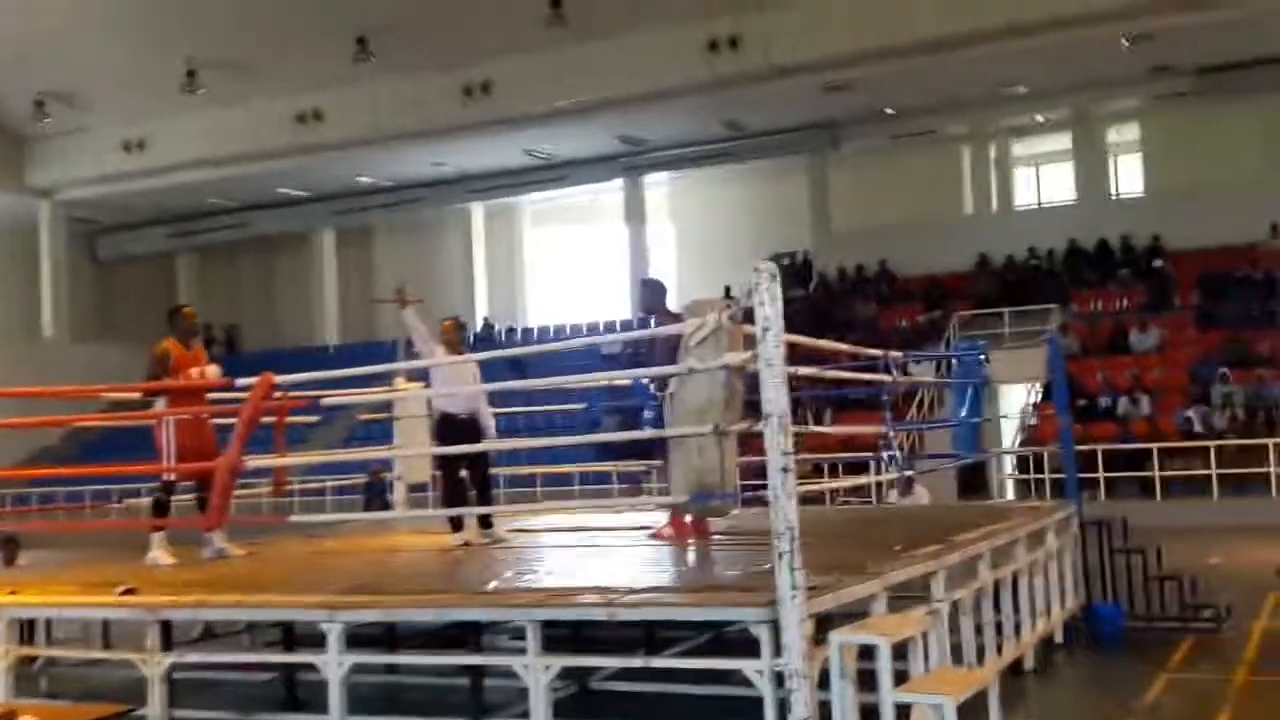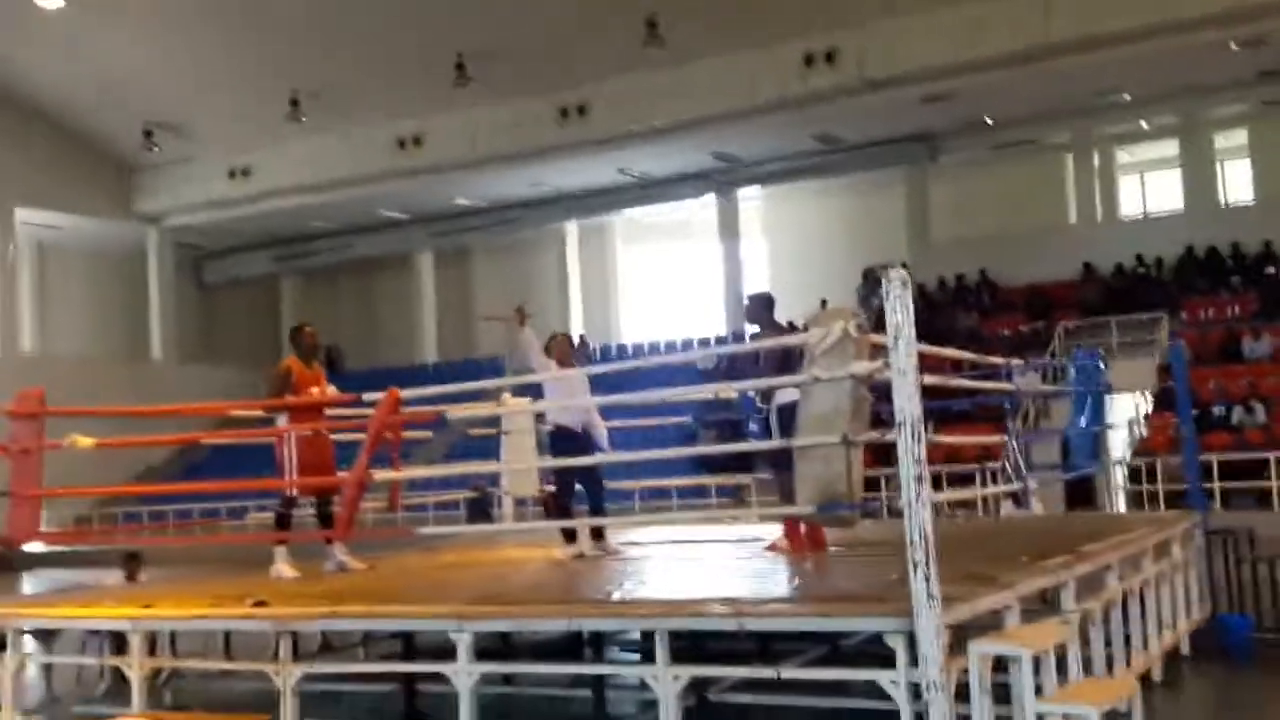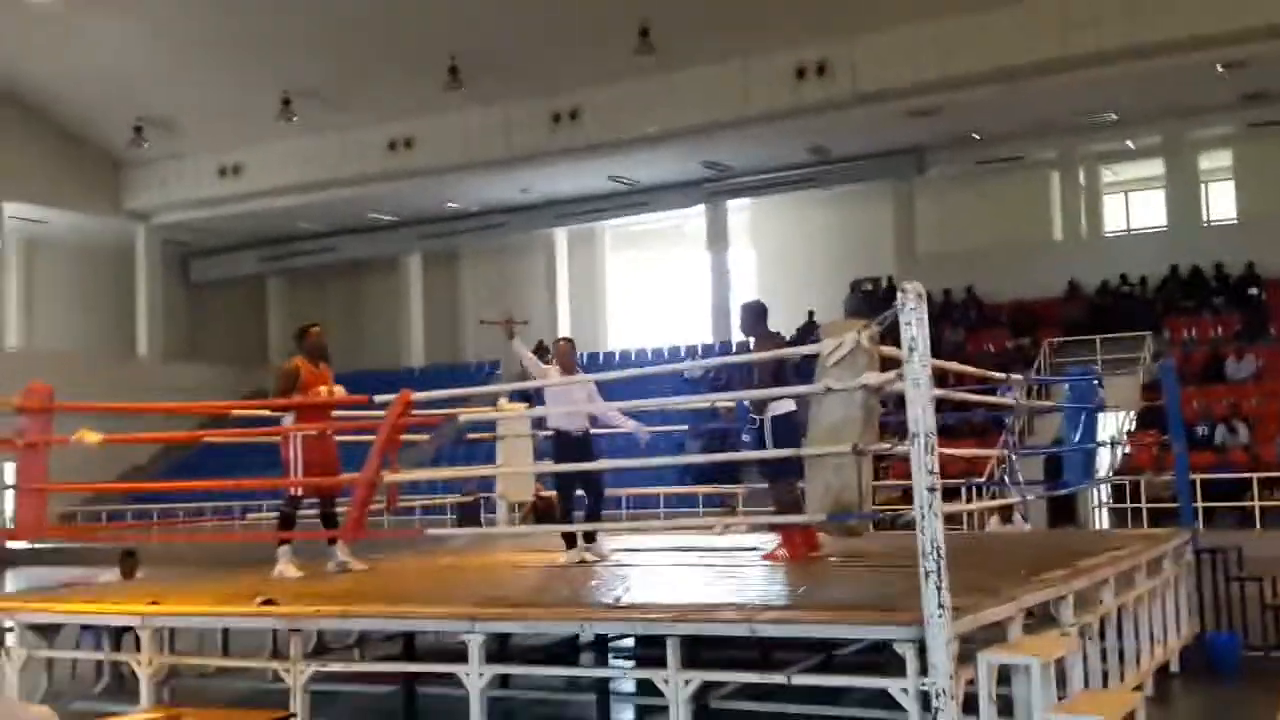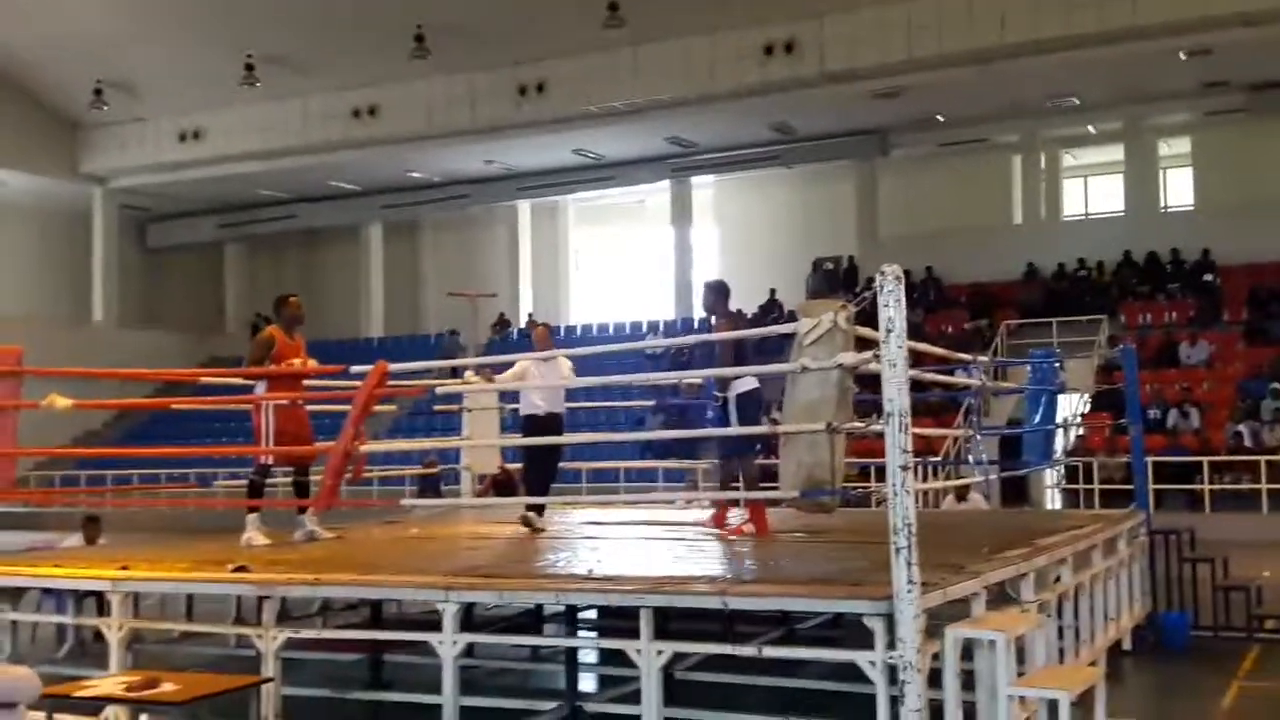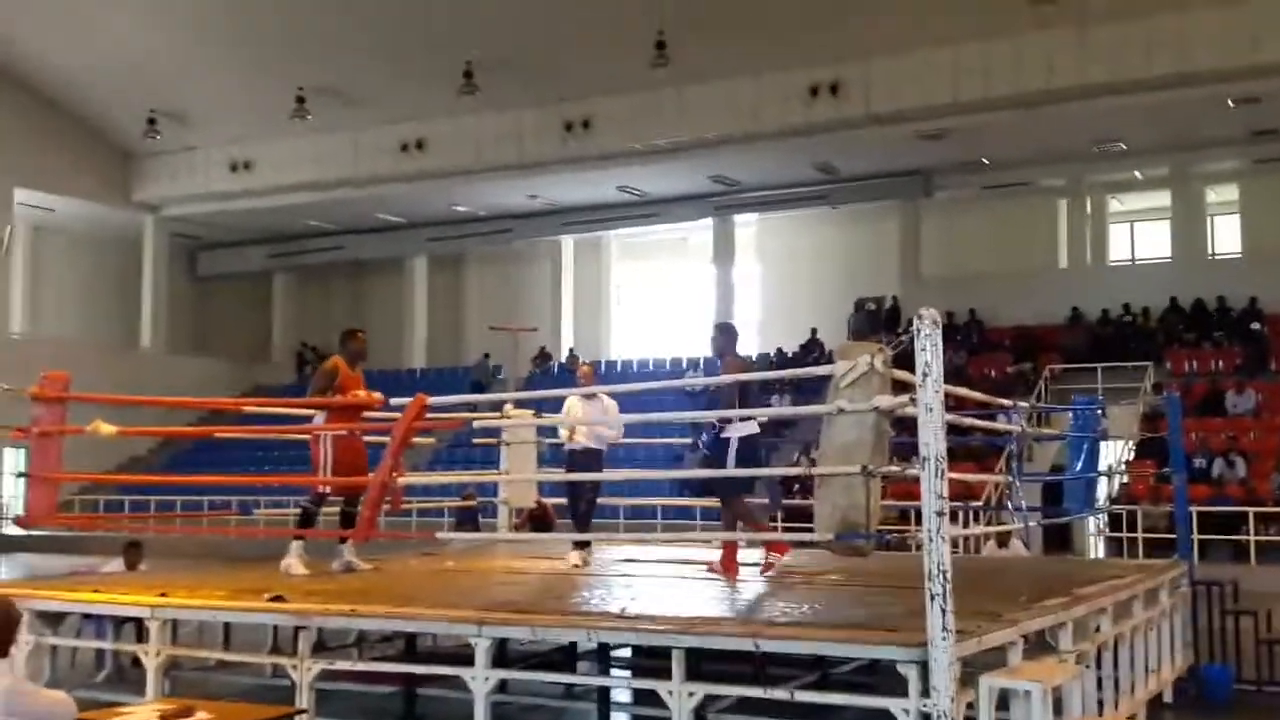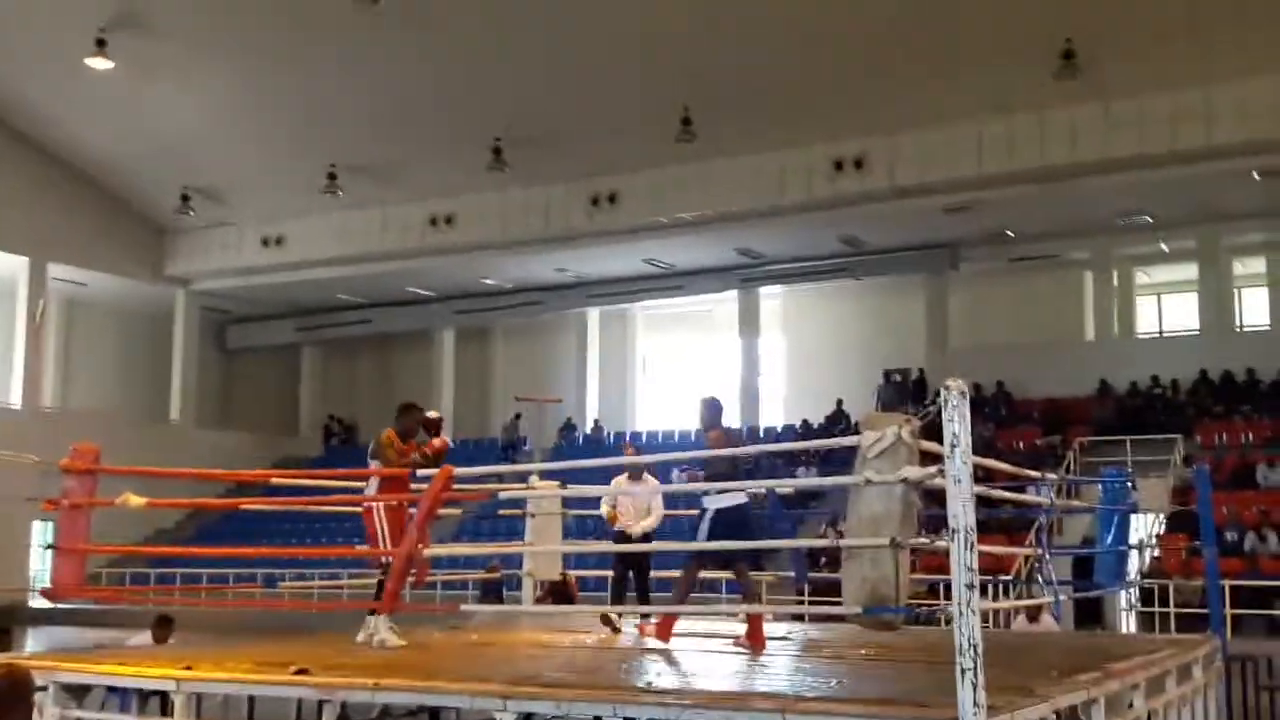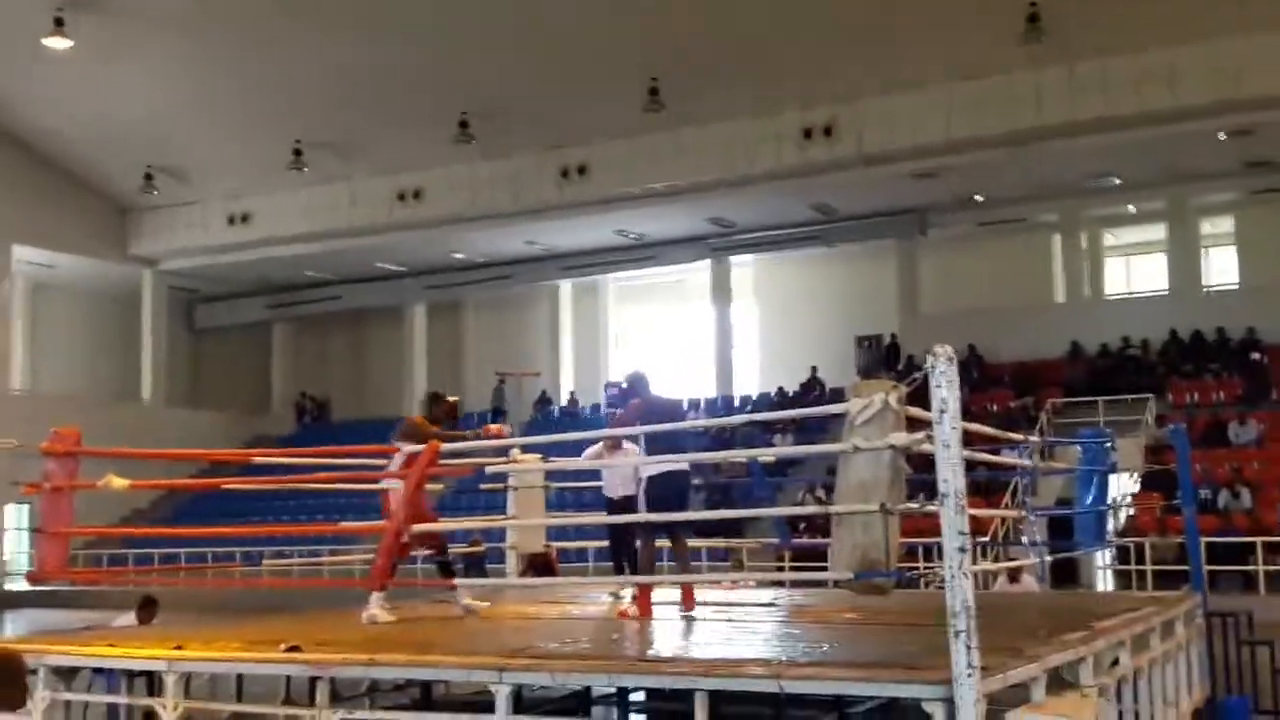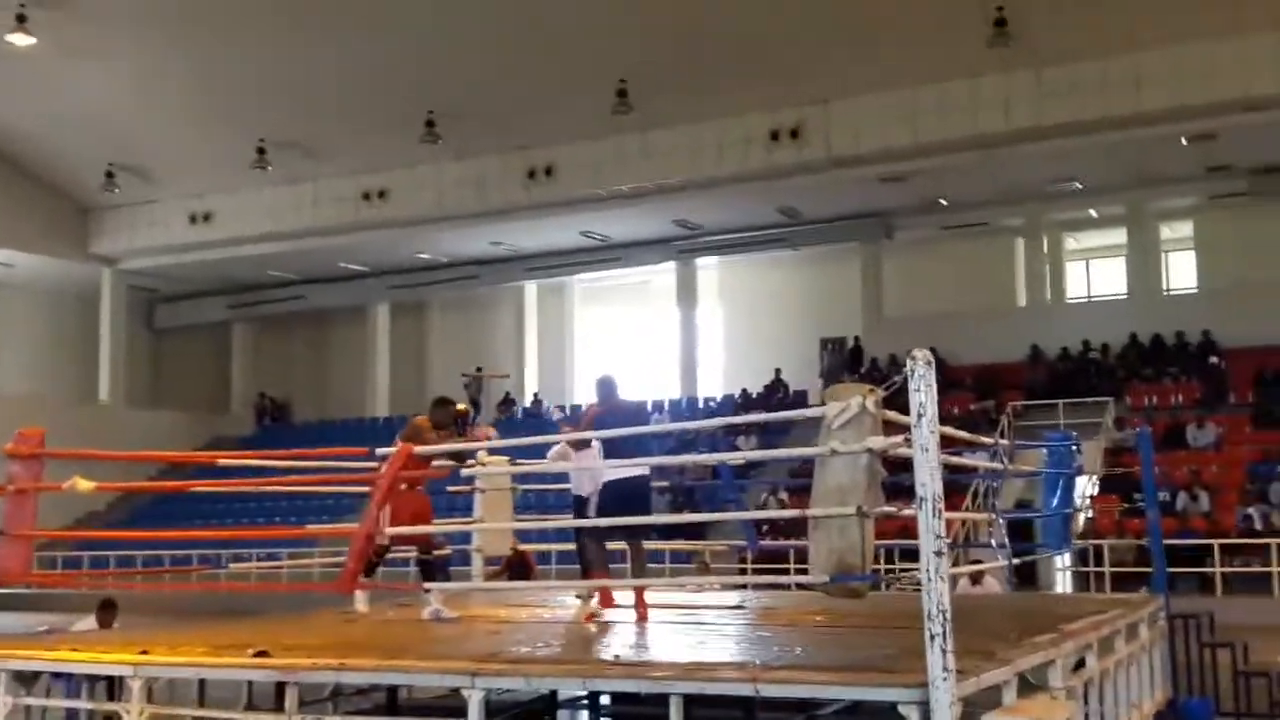
dt=0.5s
person 1, frame 1
left shoulder: (663, 324)
right shoulder: (674, 321)
left elbow: (663, 360)
left wrist: (657, 391)
left hip: (669, 393)
right hip: (668, 392)
left knee: (670, 453)
right knee: (668, 452)
left ankle: (678, 521)
right ankle: (697, 521)
person 1, frame 2
left shoulder: (766, 336)
right shoulder: (784, 332)
left elbow: (768, 375)
left wrist: (762, 402)
left hip: (779, 403)
right hip: (792, 399)
left knee: (783, 467)
right knee: (791, 466)
left ankle: (793, 532)
person 1, frame 3
left shoulder: (762, 344)
right shoulder: (776, 341)
left elbow: (763, 385)
left wrist: (754, 417)
left hip: (773, 415)
right hip: (786, 411)
left knee: (779, 480)
right knee: (788, 481)
left ankle: (792, 544)
right ankle: (806, 539)
person 1, frame 4
left shoulder: (723, 324)
right shoulder: (734, 320)
left elbow: (726, 365)
left wrist: (718, 397)
left hip: (737, 393)
right hip: (745, 391)
left knee: (742, 456)
right knee: (727, 454)
left ankle: (758, 520)
right ankle: (719, 515)
person 1, frame 5
left shoulder: (731, 363)
right shoulder: (737, 363)
left elbow: (730, 403)
left wrist: (714, 429)
right wrist: (717, 429)
left hip: (736, 437)
right hip: (737, 436)
left knee: (731, 498)
right knee: (727, 497)
left ankle: (775, 546)
right ankle: (727, 562)
person 1, frame 6
left shoulder: (714, 436)
right shoulder: (727, 435)
left elbow: (721, 471)
left wrist: (697, 477)
right wrist: (700, 475)
left hip: (720, 507)
right hip: (736, 505)
left knee: (691, 566)
right knee: (739, 568)
left ankle: (663, 628)
right ankle: (755, 635)
person 1, frame 7
left shoulder: (637, 405)
right shoulder: (673, 404)
left elbow: (616, 431)
left hip: (657, 474)
right hip: (680, 471)
left knee: (647, 536)
right knee: (677, 533)
left ankle: (643, 603)
right ankle: (687, 594)
person 1, frame 8
left shoulder: (597, 411)
right shoulder: (640, 409)
left hip: (613, 480)
right hip: (640, 477)
left knee: (594, 537)
right knee: (635, 541)
left ankle: (604, 595)
right ankle: (640, 603)
person 2, frame 1
left shoulder: (200, 350)
right shoulder: (164, 350)
left wrist: (211, 379)
right wrist: (179, 382)
left hip: (199, 417)
right hip: (173, 418)
left knee: (207, 477)
right knee: (169, 480)
left ankle: (215, 540)
right ankle: (157, 545)
person 2, frame 2
left shoulder: (319, 369)
right shoulder: (286, 368)
left wrist: (331, 398)
right wrist: (301, 400)
left hip: (318, 433)
right hip: (295, 434)
left knee: (326, 493)
right knee: (290, 494)
left ankle: (336, 553)
right ankle: (280, 559)
person 2, frame 3
left shoulder: (326, 369)
right shoulder: (293, 368)
left wrist: (338, 396)
right wrist: (305, 398)
left hip: (323, 434)
right hip: (299, 434)
left knee: (329, 493)
right knee: (295, 493)
left ankle: (339, 554)
right ankle: (283, 558)
person 2, frame 4
left shoulder: (299, 340)
right shoulder: (268, 337)
right elbow: (248, 370)
left wrist: (309, 368)
right wrist: (280, 368)
left hip: (295, 404)
right hip: (271, 404)
left knee: (303, 461)
right knee: (265, 462)
left ankle: (307, 523)
right ankle: (252, 526)
person 2, frame 5
left shoulder: (358, 373)
right shoulder: (331, 367)
right elbow: (313, 399)
right wrist: (346, 399)
left hip: (352, 435)
right hip: (330, 435)
left knee: (353, 492)
right knee: (321, 492)
left ankle: (346, 553)
right ankle: (294, 554)
person 2, frame 6
left shoulder: (411, 443)
right shoulder: (385, 439)
left elbow: (429, 464)
right elbow: (392, 468)
left wrist: (435, 447)
right wrist: (424, 454)
left hip: (398, 506)
right hip: (379, 506)
right knee: (390, 562)
left ankle: (370, 625)
right ankle: (382, 628)
person 2, frame 7
left shoulder: (433, 430)
right shoulder: (413, 425)
left elbow: (451, 443)
right elbow: (443, 438)
right wrist: (479, 434)
left hip: (414, 491)
right hip: (398, 489)
left knee: (438, 542)
right knee: (400, 543)
left ankle: (462, 597)
right ankle: (376, 604)
person 2, frame 8
left shoulder: (440, 434)
right shoulder: (417, 426)
left elbow: (458, 457)
right elbow: (435, 445)
left wrist: (472, 436)
right wrist: (475, 437)
left hip: (415, 490)
right hip: (394, 488)
left knee: (426, 544)
right knee: (384, 543)
left ankle: (433, 603)
right ankle: (362, 590)
person 3, frame 1
left shoulder: (471, 364)
right shoulder: (434, 355)
left elbow: (481, 400)
right elbow: (419, 334)
left wrist: (490, 430)
right wrist: (405, 307)
left hip: (470, 423)
right hip: (447, 424)
left knee: (481, 474)
right knee: (450, 477)
left ankle: (486, 526)
right ankle: (458, 530)
person 3, frame 2
left shoulder: (581, 376)
right shoulder: (548, 370)
left elbow: (591, 411)
right elbow: (532, 351)
left wrist: (603, 441)
right wrist: (523, 326)
left hip: (583, 436)
right hip: (561, 437)
left knee: (595, 487)
right knee: (564, 491)
left ankle: (599, 538)
right ankle: (570, 542)
person 3, frame 3
left shoulder: (585, 382)
right shoulder: (548, 375)
left elbow: (604, 409)
right elbow: (527, 360)
left wrist: (633, 426)
right wrist: (513, 337)
left hip: (583, 439)
right hip: (562, 440)
left knee: (595, 490)
right knee: (565, 495)
left ankle: (591, 541)
right ankle: (571, 547)
person 3, frame 4
left shoulder: (563, 363)
right shoulder: (525, 363)
left elbow: (571, 380)
right elbow: (507, 378)
left wrist: (568, 379)
right wrist: (492, 379)
left hip: (554, 420)
right hip: (532, 419)
left knee: (549, 469)
right knee: (531, 466)
left ankle: (536, 513)
right ankle: (531, 512)
person 3, frame 5
left shoulder: (608, 404)
right shoulder: (570, 402)
left elbow: (617, 433)
right elbow: (562, 428)
left wrist: (596, 430)
right wrist: (567, 434)
left hip: (594, 455)
right hip: (573, 456)
left knee: (586, 499)
right knee: (574, 501)
left ankle: (579, 547)
right ankle: (582, 546)
person 3, frame 6
left shoulder: (652, 484)
right shoulder: (617, 482)
left elbow: (657, 514)
right elbow: (605, 503)
left wrist: (640, 528)
right wrist: (608, 513)
left hip: (642, 535)
right hip: (621, 534)
left knee: (642, 578)
right knee: (619, 574)
left ankle: (645, 618)
right ankle: (614, 615)
person 3, frame 7
left shoulder: (633, 450)
right shoulder: (602, 449)
left elbow: (642, 475)
right elbow: (585, 458)
right wrist: (603, 445)
left hip: (629, 501)
right hip: (610, 501)
left knee: (628, 544)
right knee: (615, 544)
person 3, frame 8
left shoulder: (599, 447)
right shoulder: (568, 449)
right elbow: (551, 458)
right wrist: (566, 443)
left hip: (598, 497)
right hip: (580, 499)
right knee: (581, 541)
